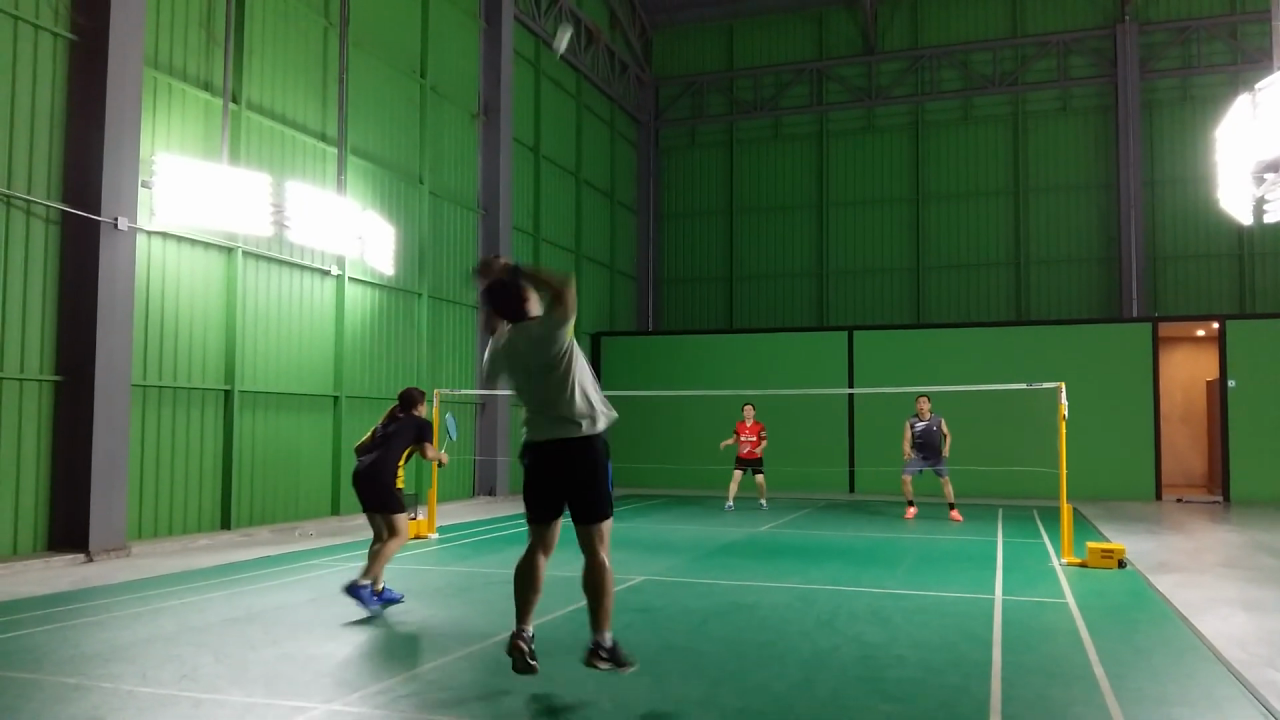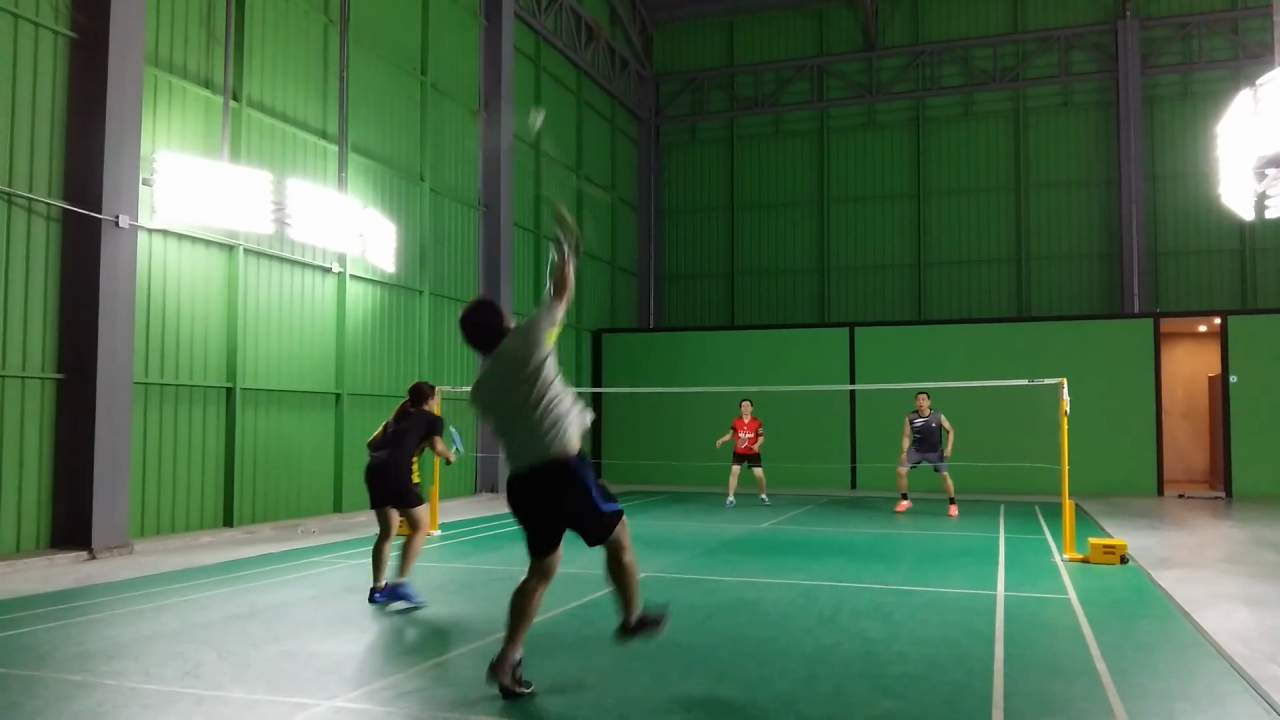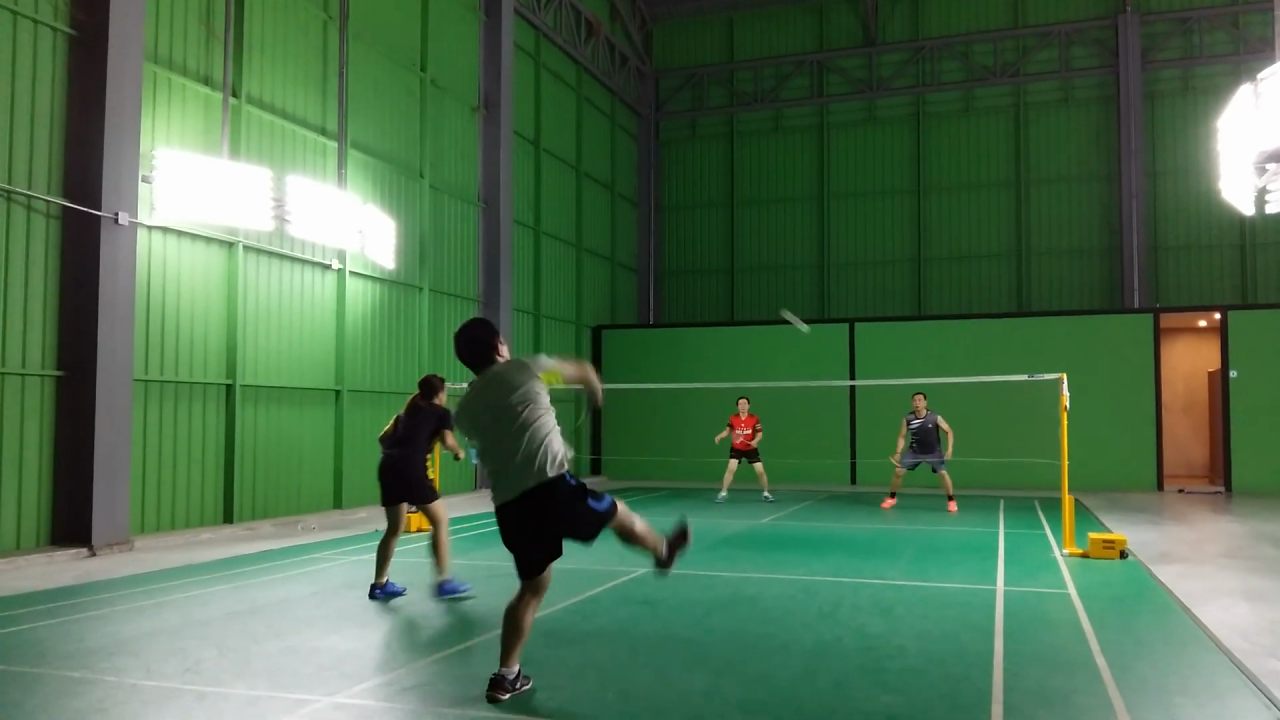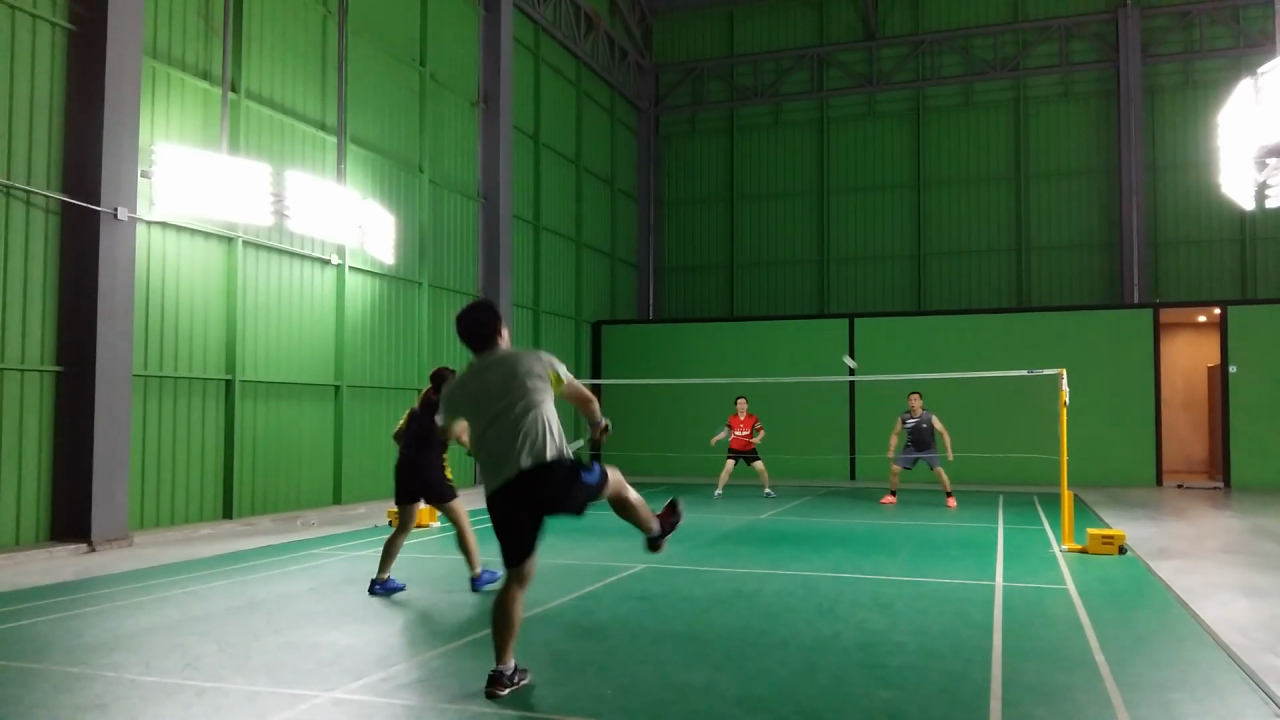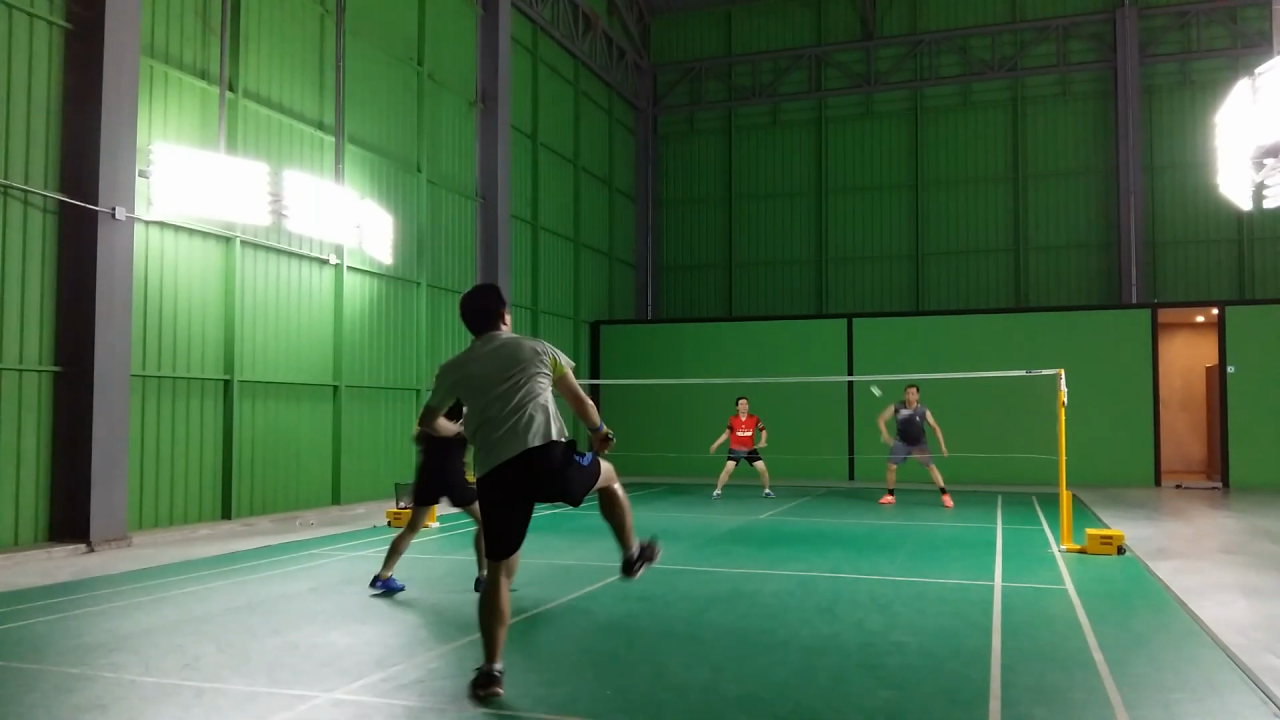
dt=0.1s
person 1, frame 1
left shoulder: (502, 349)
right shoulder: (547, 329)
right elbow: (564, 289)
right wrist: (511, 273)
left hip: (538, 449)
right hip: (580, 444)
left knee: (539, 546)
right knee: (596, 547)
left ankle: (522, 636)
right ankle: (602, 644)
person 1, frame 2
left shoulder: (480, 388)
right shoulder: (531, 336)
right elbow: (562, 294)
right wrist: (564, 257)
left hip: (523, 480)
right hip: (561, 467)
left knee: (541, 571)
right knee: (618, 538)
left ankle: (508, 660)
right ankle: (632, 617)
person 1, frame 3
left shoulder: (466, 408)
right shoulder: (525, 371)
right elbow: (581, 370)
right wrist: (594, 386)
left hip: (510, 507)
right hip: (551, 490)
left knee: (531, 588)
right knee: (618, 513)
left ankle: (505, 676)
right ankle: (662, 551)
person 1, frame 4
left shoulder: (459, 386)
right shoulder: (533, 361)
left elbow: (451, 430)
right elbow: (581, 396)
right wrist: (598, 422)
left hip: (504, 488)
right hip: (550, 471)
left knee: (516, 581)
right knee: (614, 482)
left ankle: (503, 671)
right ankle: (656, 531)
person 1, frame 5
left shoulder: (454, 368)
right shoulder: (537, 349)
left elbow: (431, 421)
right elbow: (578, 397)
left wrist: (460, 430)
right wrist: (598, 428)
left hip: (495, 474)
right hip: (546, 455)
left knee: (499, 573)
right knee: (606, 475)
left ankle: (490, 671)
right ankle: (633, 554)
person 2, frame 1
left shoulder: (386, 423)
right shoulder: (421, 423)
left elbow: (359, 448)
right elbow: (427, 453)
right wrist: (441, 457)
left hip: (361, 474)
right hip: (384, 477)
left knee: (383, 535)
right knee: (399, 536)
left ankle: (377, 590)
right ankle: (361, 584)
person 2, frame 2
left shoulder: (396, 418)
right shoulder: (431, 419)
left elbow: (371, 444)
right elbow: (437, 447)
right wrist: (449, 456)
left hip: (374, 471)
right hip: (398, 474)
left knee: (387, 531)
right knee: (420, 528)
left ankle: (379, 588)
right ankle: (400, 583)
person 2, frame 3
left shoulder: (406, 413)
right shoulder: (441, 412)
left elbow: (383, 439)
right elbow: (447, 441)
right wrist: (458, 452)
left hip: (388, 468)
right hip: (412, 470)
left knee: (394, 528)
right knee: (440, 523)
left ankle: (380, 584)
right ankle: (444, 581)
person 2, frame 4
left shoulder: (417, 409)
left elbow: (398, 436)
right elbow: (461, 437)
right wrist: (470, 446)
left hip: (406, 467)
right hip: (431, 470)
left knee: (404, 527)
right knee: (461, 521)
left ankle: (381, 580)
right ankle: (477, 575)
person 2, frame 5
right shoulder: (465, 410)
left elbow: (418, 438)
left hip: (428, 470)
right hip: (451, 472)
left knee: (413, 527)
left ankle: (383, 577)
right ankle: (484, 578)
